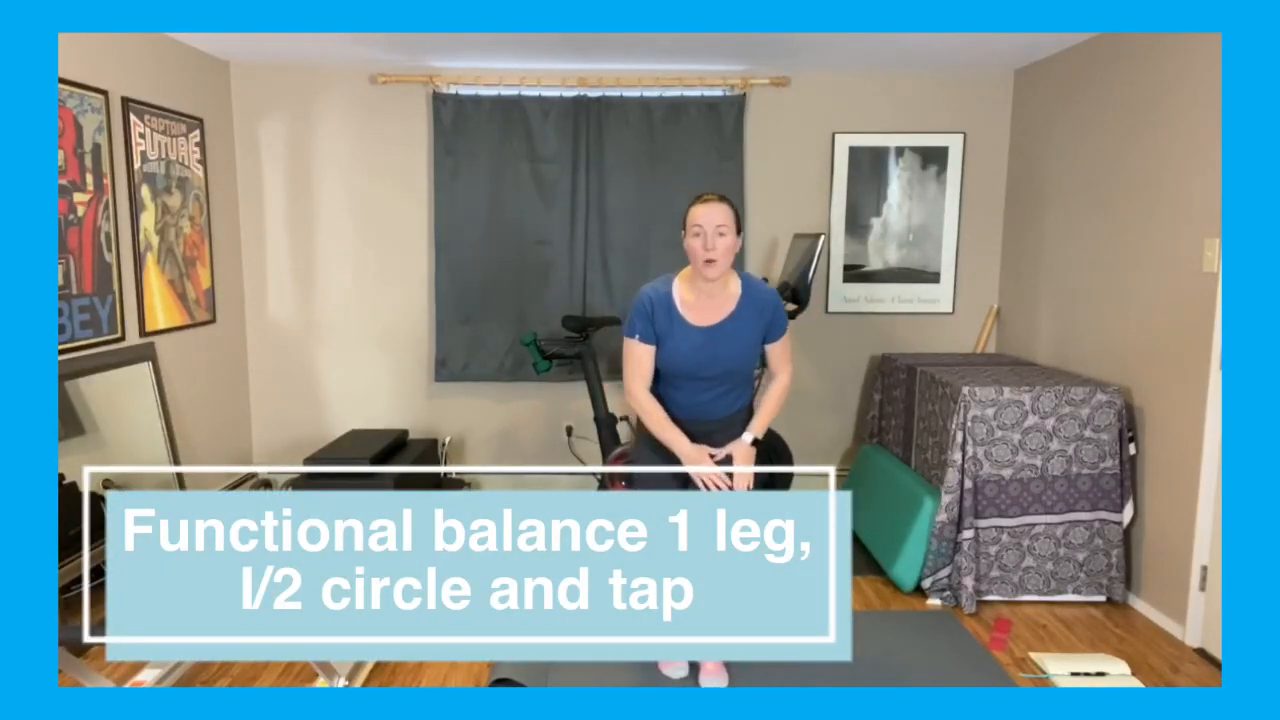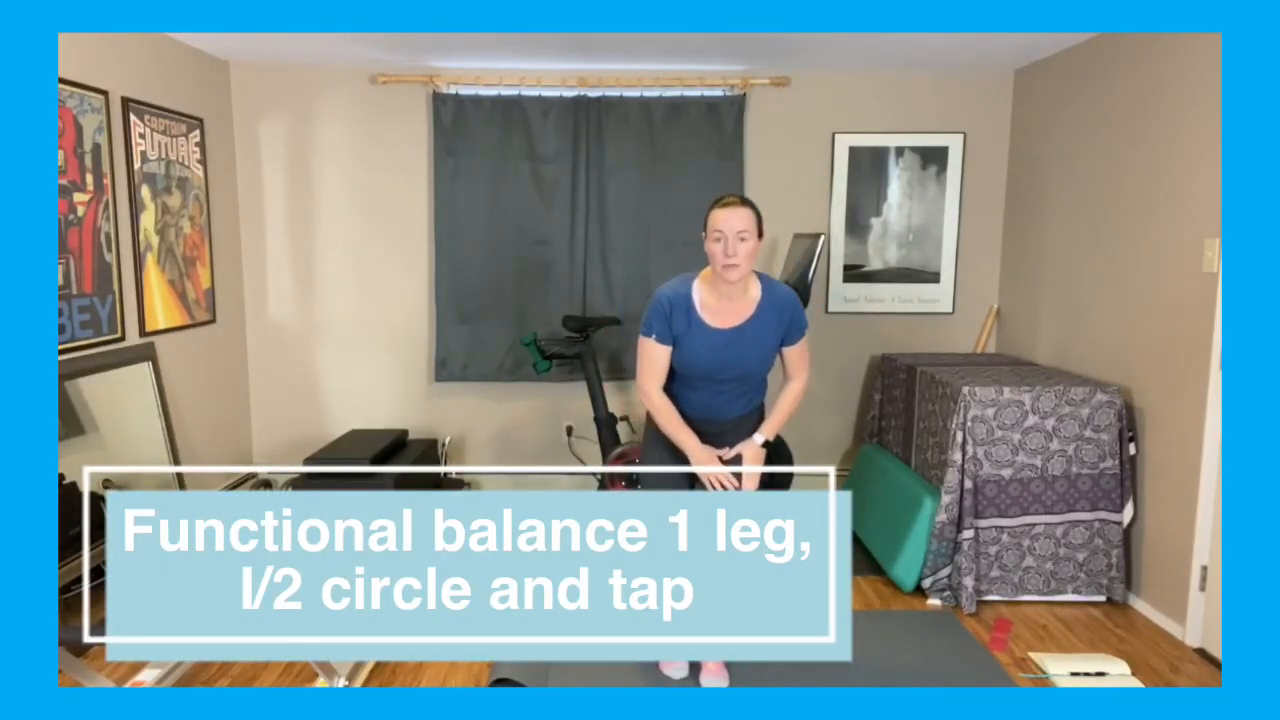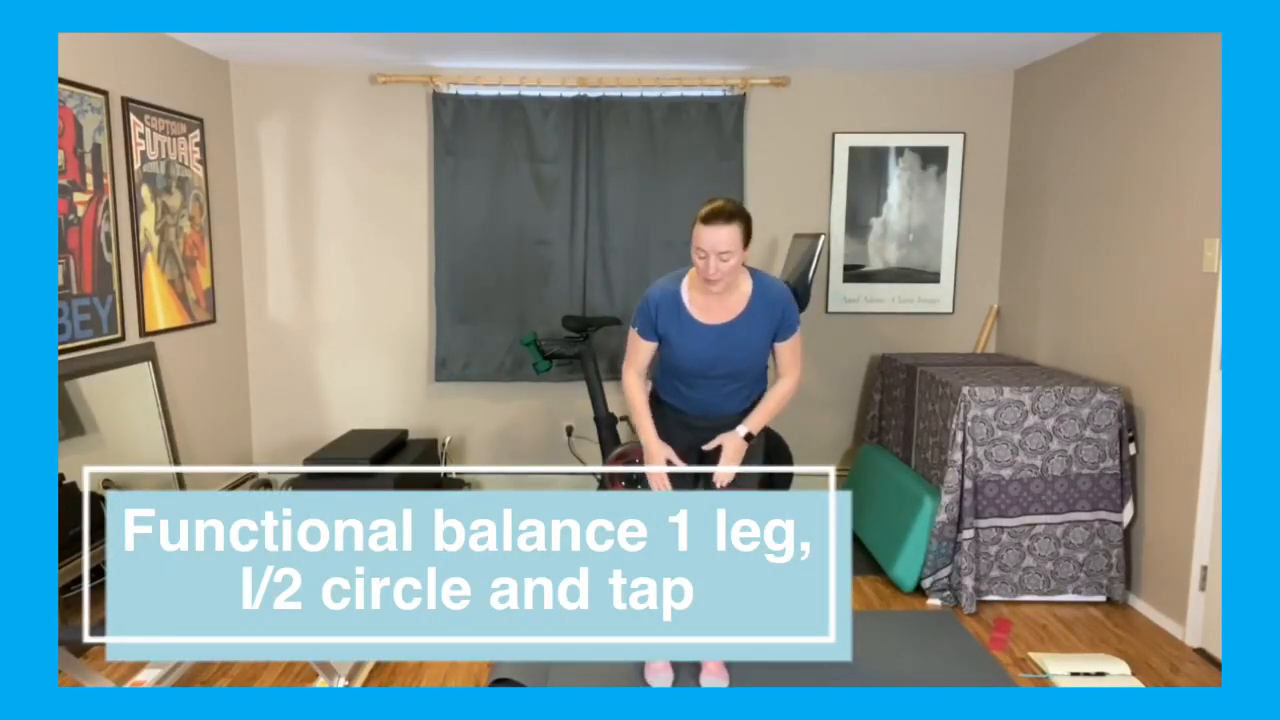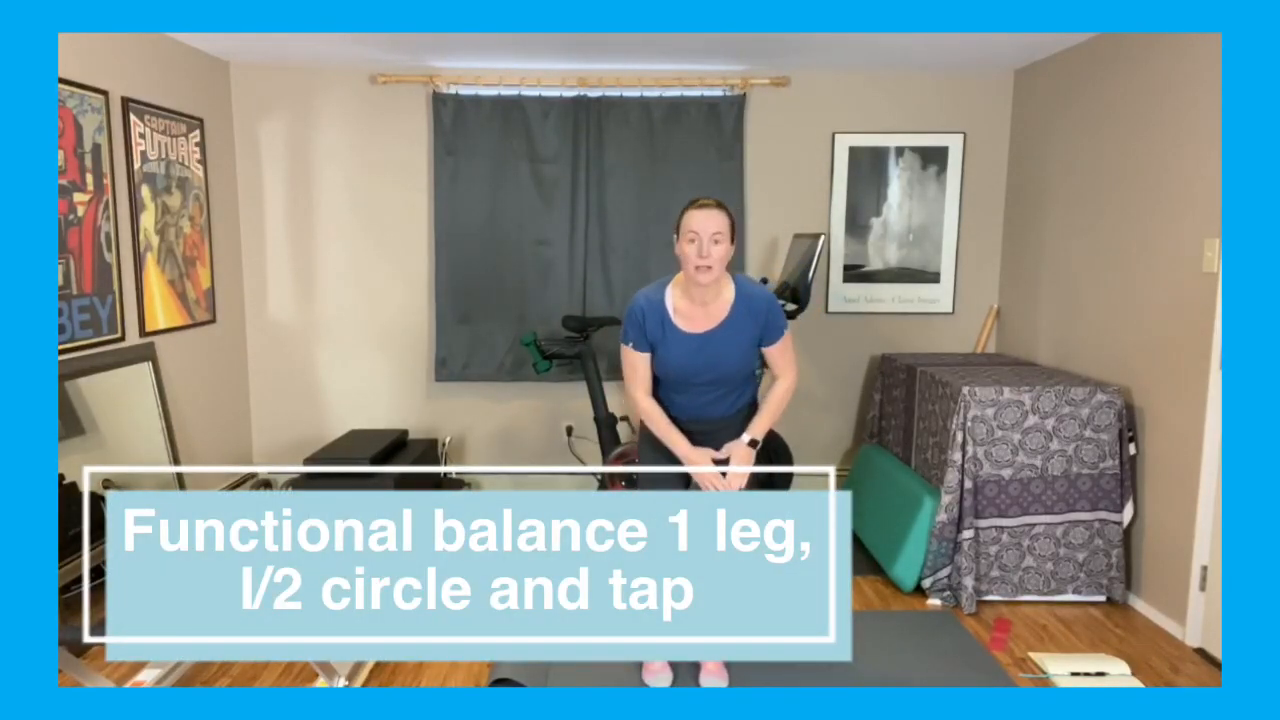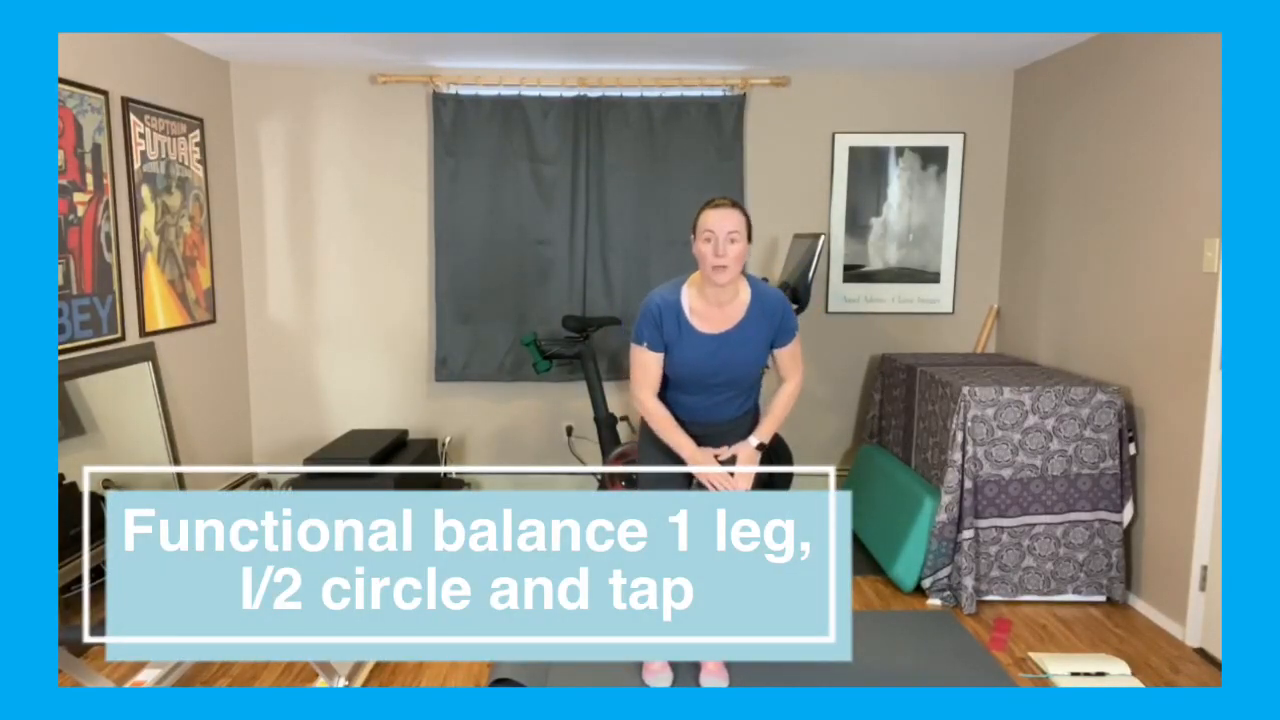
dt=0.5s
person 1, frame 1
left shoulder: (763, 301)
right shoulder: (652, 301)
left elbow: (781, 375)
right elbow: (637, 390)
left wrist: (749, 440)
right wrist: (686, 451)
left hip: (729, 434)
right hip: (663, 434)
person 1, frame 2
left shoulder: (782, 303)
right shoulder: (671, 300)
left elbow: (797, 378)
right elbow: (649, 387)
left wrist: (760, 441)
right wrist: (695, 451)
left hip: (739, 434)
right hip: (671, 432)
person 1, frame 3
left shoulder: (775, 299)
right shoulder: (662, 298)
left elbow: (789, 375)
right elbow: (633, 373)
left wrist: (744, 434)
right wrist: (650, 442)
left hip: (737, 431)
right hip: (673, 428)
person 1, frame 4
left shoulder: (758, 303)
right shoulder: (646, 307)
left elbow: (786, 377)
right elbow: (639, 393)
left wrist: (749, 443)
right wrist: (687, 455)
left hip: (732, 432)
right hip: (667, 434)
person 1, frame 5
left shoulder: (772, 306)
right shoulder: (661, 306)
left elbow: (791, 380)
right elbow: (644, 395)
left wrist: (755, 444)
right wrist: (694, 456)
left hip: (735, 435)
right hip: (667, 435)
